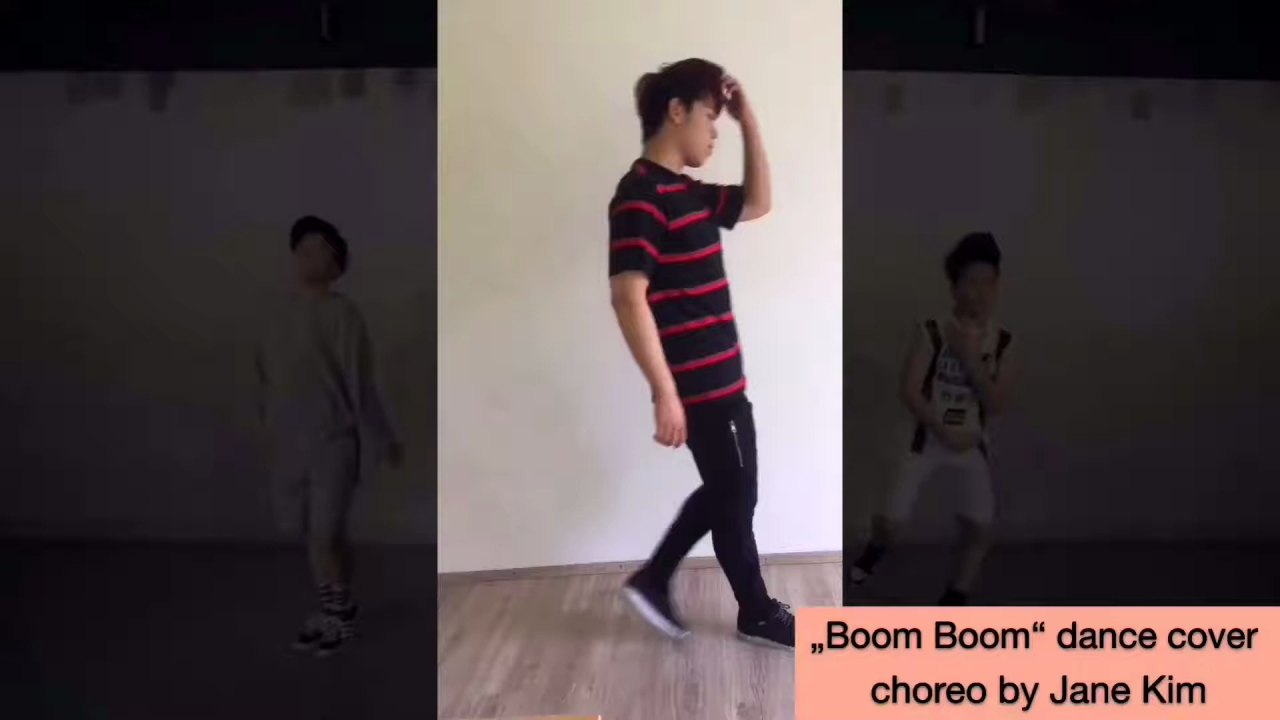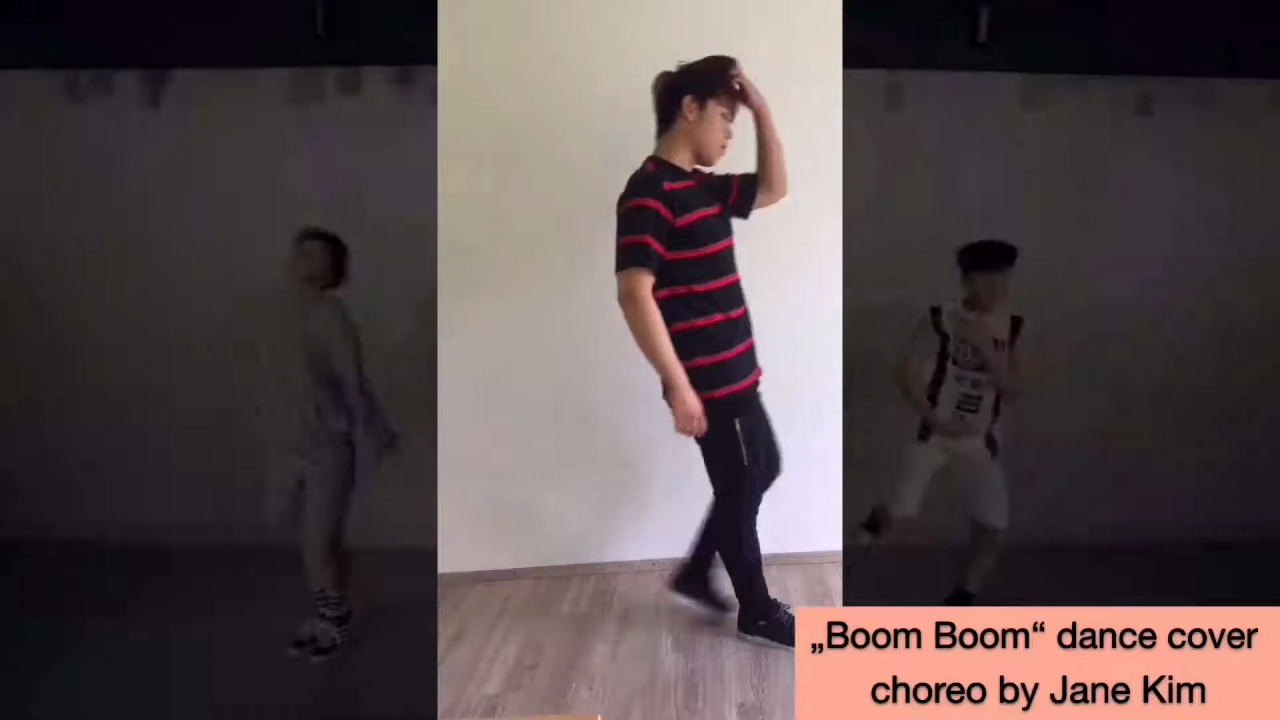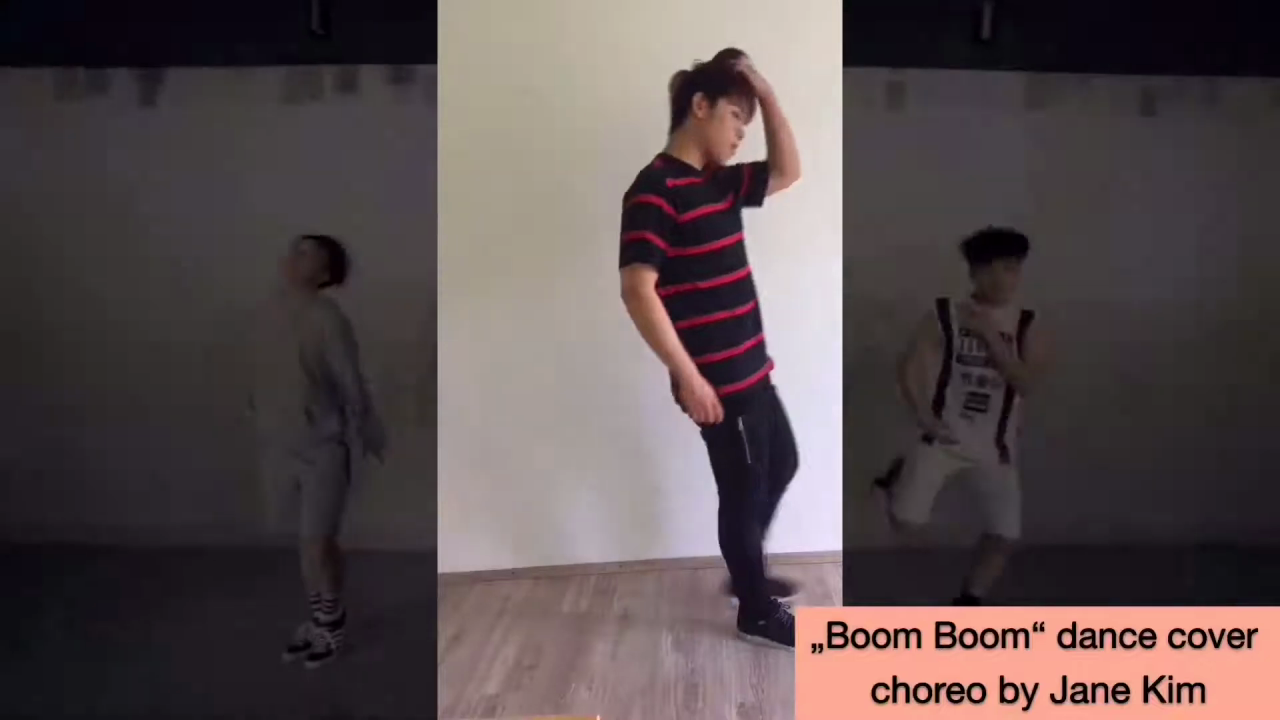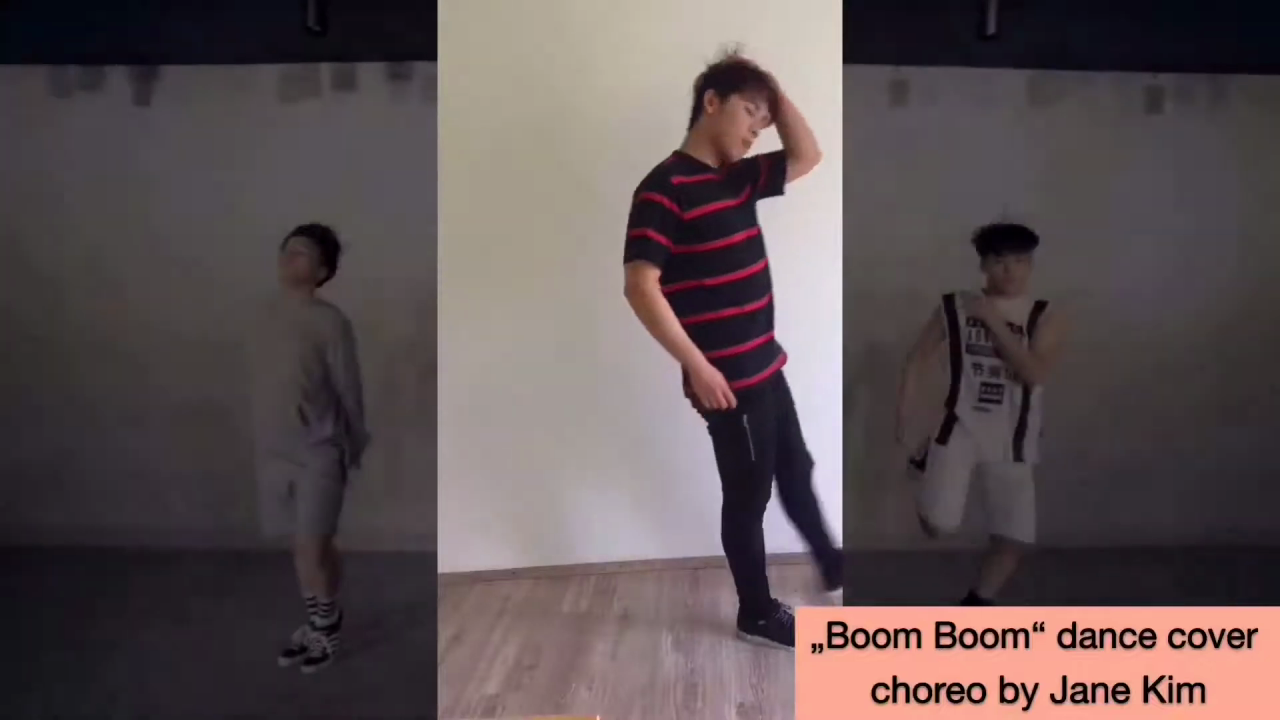
dt=0.1s
person 1, frame 1
left shoulder: (688, 192)
right shoulder: (641, 194)
left elbow: (759, 201)
right elbow: (628, 297)
left wrist: (748, 118)
right wrist: (662, 390)
left hip: (720, 377)
right hip: (701, 384)
left knee: (727, 490)
right knee: (736, 495)
left ankle: (653, 580)
right ankle: (756, 612)
person 1, frame 2
left shoulder: (701, 187)
right shoulder: (649, 191)
left elbow: (773, 187)
right elbow: (635, 294)
left wrist: (760, 108)
right wrist: (677, 384)
left hip: (734, 372)
right hip: (711, 379)
left knee: (763, 469)
right knee: (741, 491)
left ankle: (695, 574)
right ankle: (757, 612)
person 1, frame 3
left shoulder: (719, 184)
right shoulder: (655, 189)
left elbow: (788, 169)
right elbow: (637, 290)
left wrist: (763, 91)
right wrist: (686, 375)
left hip: (749, 368)
right hip: (715, 376)
left knee: (781, 465)
right knee: (744, 491)
left ankle: (748, 575)
right ankle: (757, 613)
person 1, frame 4
left shoulder: (735, 178)
right shoulder: (664, 186)
left elbow: (808, 155)
right elbow: (640, 286)
left wrist: (774, 92)
right wrist: (694, 363)
left hip: (763, 363)
right hip: (726, 374)
left knee: (796, 465)
right knee: (748, 490)
left ankle: (830, 566)
right ankle: (757, 611)
person 2, frame 1
left shoulder: (341, 313)
right shoulder: (287, 311)
left elbow: (358, 381)
right elbow: (265, 369)
left wrist: (381, 438)
right wrist: (268, 420)
left hip: (332, 442)
right hip: (288, 441)
left knee: (327, 534)
right knee: (307, 533)
left ankle: (343, 610)
right ankle: (327, 607)
person 2, frame 2
left shoulder: (331, 317)
right shoulder: (282, 310)
left elbow: (354, 384)
left wrist: (379, 438)
right wrist: (269, 424)
left hip: (328, 445)
right hip: (285, 444)
left knee: (323, 539)
right knee: (308, 538)
left ankle: (337, 616)
right ankle: (321, 613)
person 2, frame 3
left shoulder: (329, 320)
right shoulder: (272, 312)
left elbow: (352, 388)
left wrist: (372, 439)
right wrist: (262, 419)
left hip: (322, 447)
right hip: (277, 446)
left knee: (319, 543)
right knee: (305, 540)
left ankle: (332, 620)
right ankle: (318, 618)
person 2, frame 4
left shoulder: (328, 322)
right shoulder: (270, 314)
left elbow: (348, 388)
left wrist: (355, 445)
right wrist: (259, 433)
left hip: (317, 449)
right hip: (272, 449)
left knee: (315, 545)
right knee: (298, 542)
left ankle: (328, 624)
right ankle: (314, 621)
person 3, frame 1
left shoulder: (1002, 342)
right shoulder: (932, 331)
left elbow: (997, 405)
right elbow: (909, 390)
left wrist: (973, 356)
right wrist: (939, 431)
left hip: (970, 441)
right hip: (925, 436)
left knee: (978, 525)
right knee: (893, 519)
left ankle: (954, 600)
right ankle: (875, 549)
person 3, frame 2
left shoulder: (1015, 329)
right shoulder: (937, 321)
left elbow: (1013, 390)
right elbow: (906, 375)
left wrist: (984, 343)
right wrist: (937, 422)
left hip: (981, 439)
right hip: (931, 432)
left knee: (992, 530)
right knee: (897, 513)
left ankle: (961, 603)
right ankle: (876, 519)
person 3, frame 3
left shoulder: (1029, 325)
right shoulder: (944, 313)
left elbow: (1027, 384)
right elbow: (909, 367)
left wrist: (988, 335)
right wrist: (922, 416)
left hip: (995, 443)
right hip: (942, 434)
left knee: (1003, 537)
right knee: (905, 518)
left ankle: (965, 607)
right ankle: (902, 473)
person 3, frame 4
left shoulder: (1044, 316)
right shoulder: (953, 307)
left elbow: (1035, 374)
right elbow: (917, 357)
left wrist: (995, 323)
right wrist: (903, 410)
left hip: (1014, 442)
right hip: (960, 429)
left knee: (1015, 539)
right knee: (939, 525)
left ankle: (972, 610)
right ankle: (928, 461)
